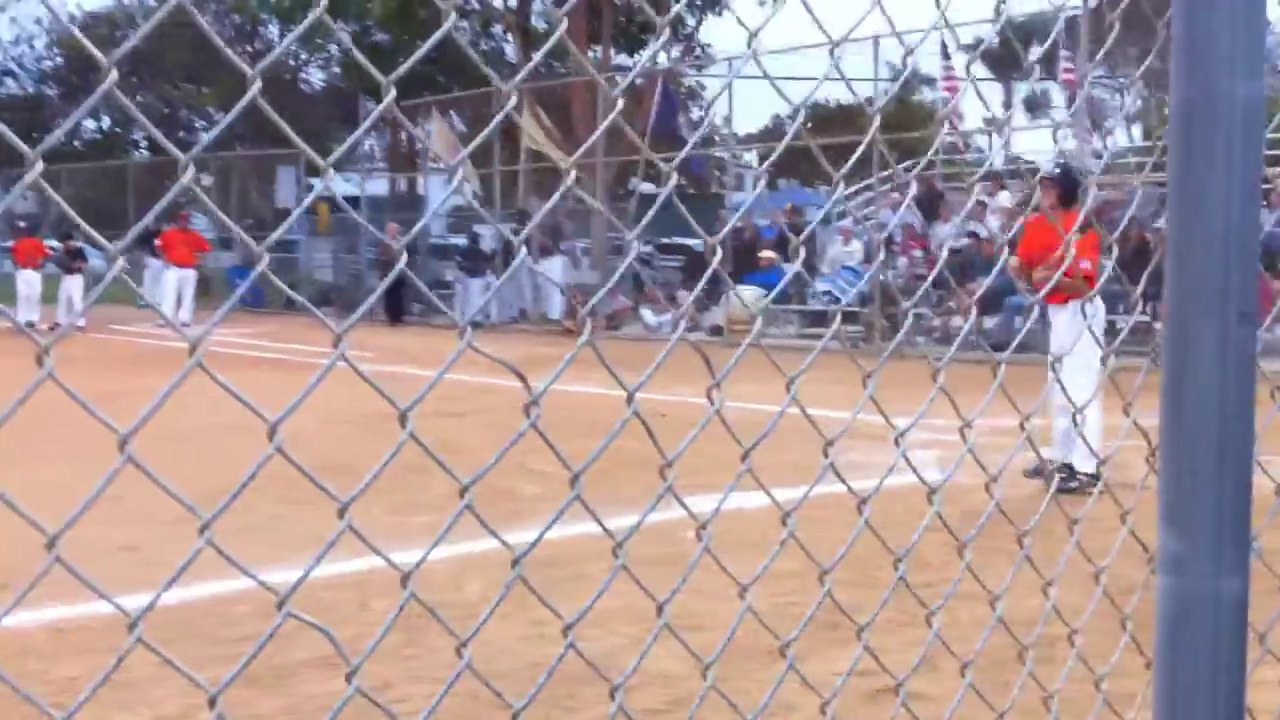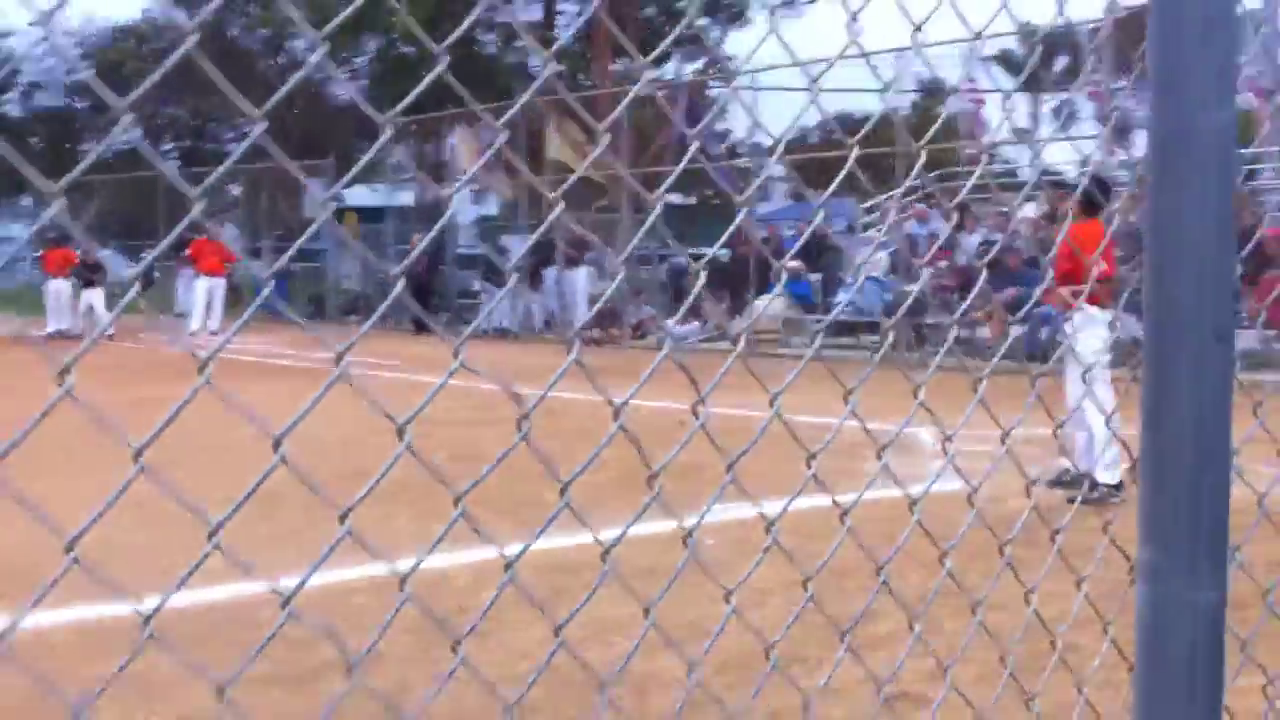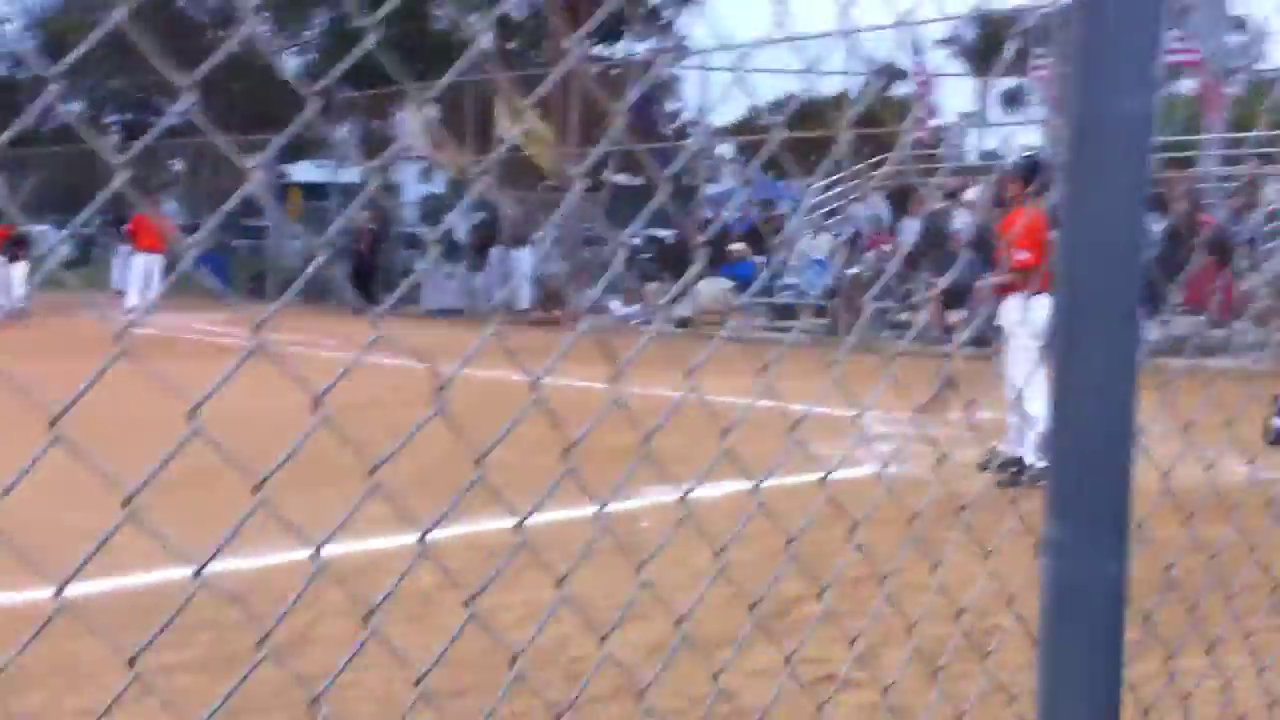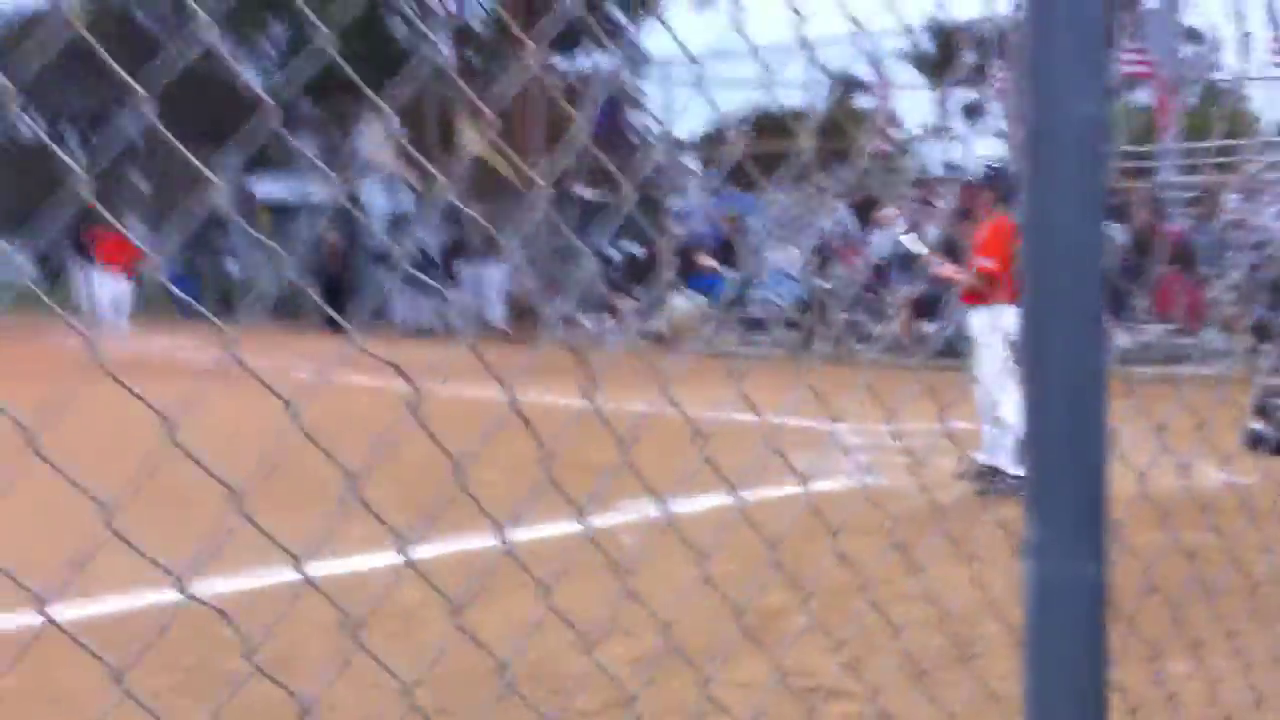
dt=0.3s
person 1, frame 1
left shoulder: (1080, 229)
right shoulder: (1034, 224)
left elbow: (1085, 285)
right elbow: (1021, 269)
left wrist: (1054, 277)
right wrist: (1024, 273)
left hip: (1081, 312)
right hip: (1059, 312)
left knee: (1083, 390)
right knee: (1060, 388)
left ankle: (1088, 469)
right ankle: (1063, 459)
person 1, frame 2
left shoulder: (1090, 233)
right shoulder: (1074, 231)
left elbow: (1104, 284)
left wrist: (1069, 291)
right wrist: (1056, 288)
left hip: (1089, 322)
right hip: (1077, 321)
left knee: (1097, 400)
right knee: (1078, 399)
left ankle: (1109, 481)
right ankle: (1083, 468)
person 1, frame 3
left shoulder: (1023, 219)
right shoulder: (1028, 216)
left elbow: (1023, 275)
left wrist: (992, 284)
right wrist: (997, 280)
left hip: (1026, 306)
right hip: (1022, 305)
left knee: (1029, 384)
right knee: (1017, 382)
left ankle: (1040, 462)
right ankle: (1017, 451)
person 1, frame 4
left shoulder: (995, 228)
right shoulder: (999, 226)
left elbow: (983, 281)
left wrist: (950, 274)
right wrist: (956, 271)
left hip: (993, 316)
right hip: (989, 315)
left knee: (1002, 392)
right knee: (991, 390)
left ankle: (1015, 470)
right ankle: (992, 458)
